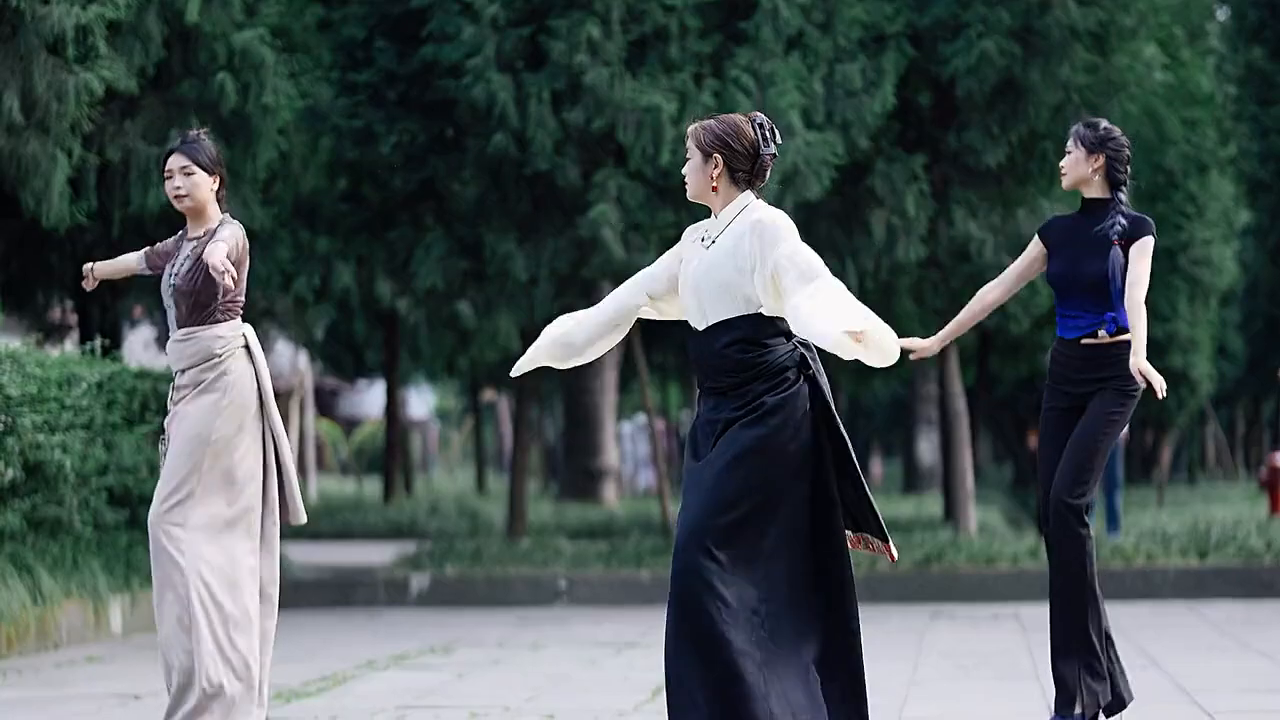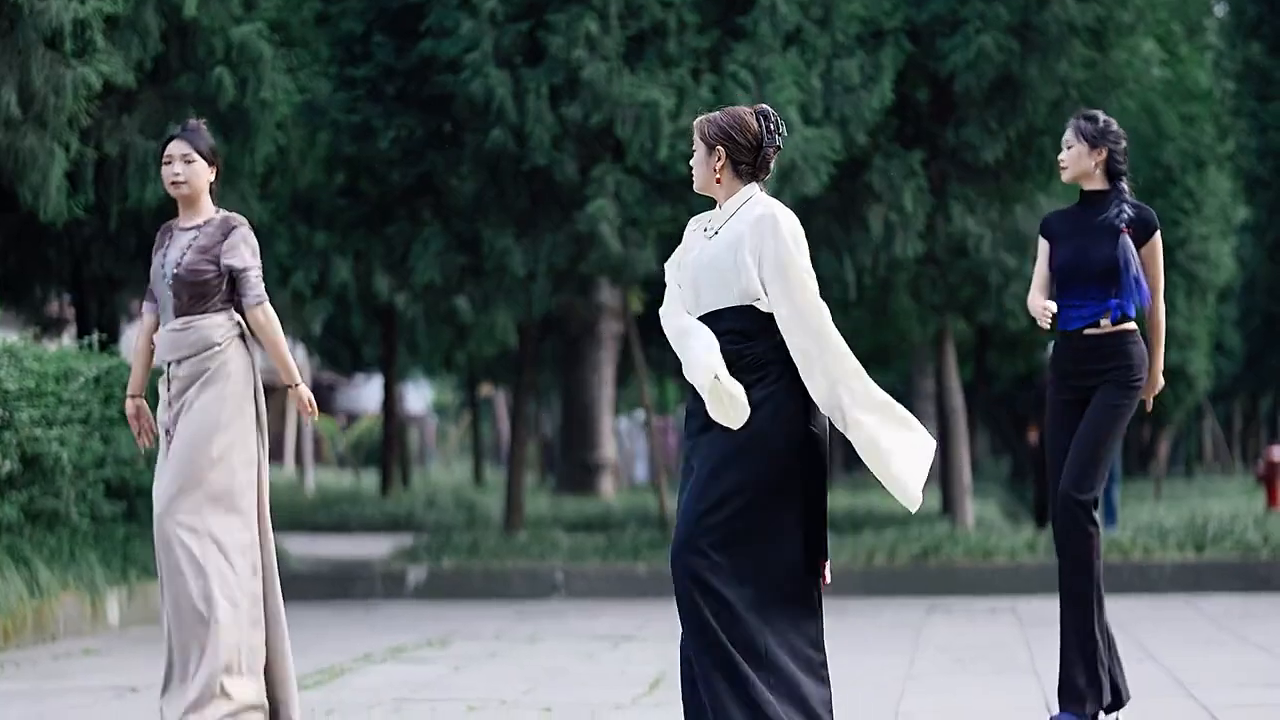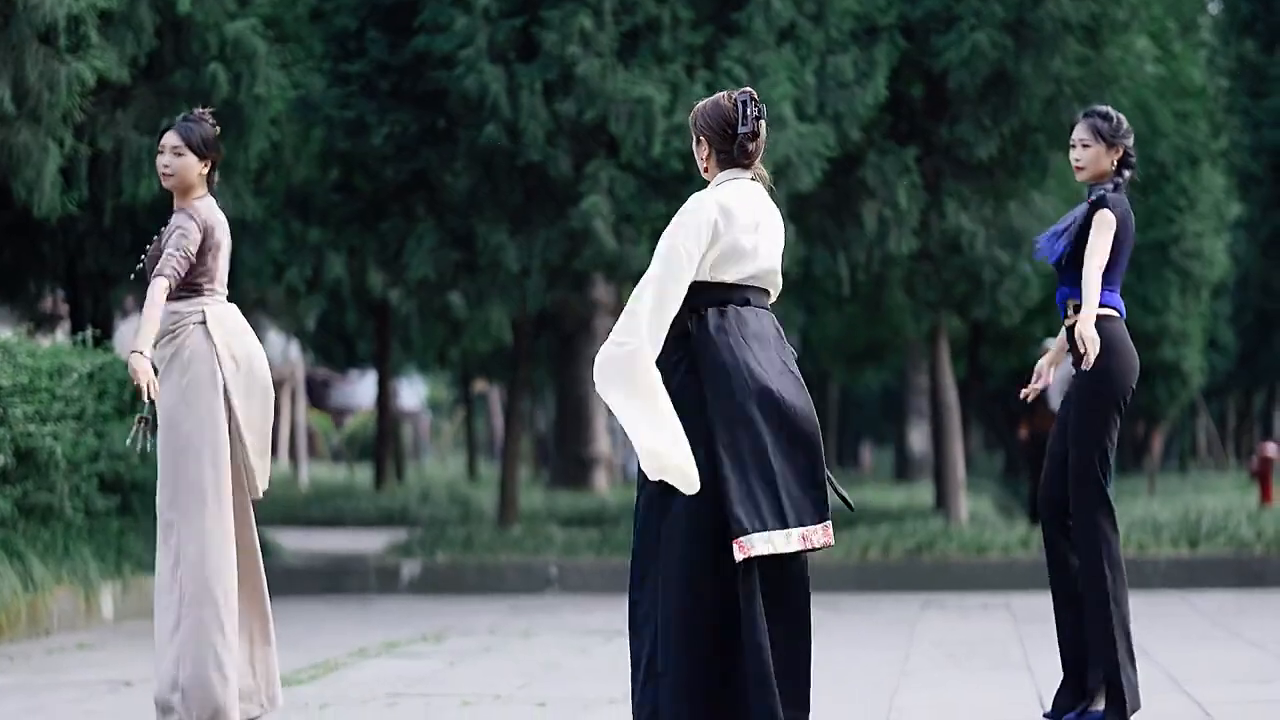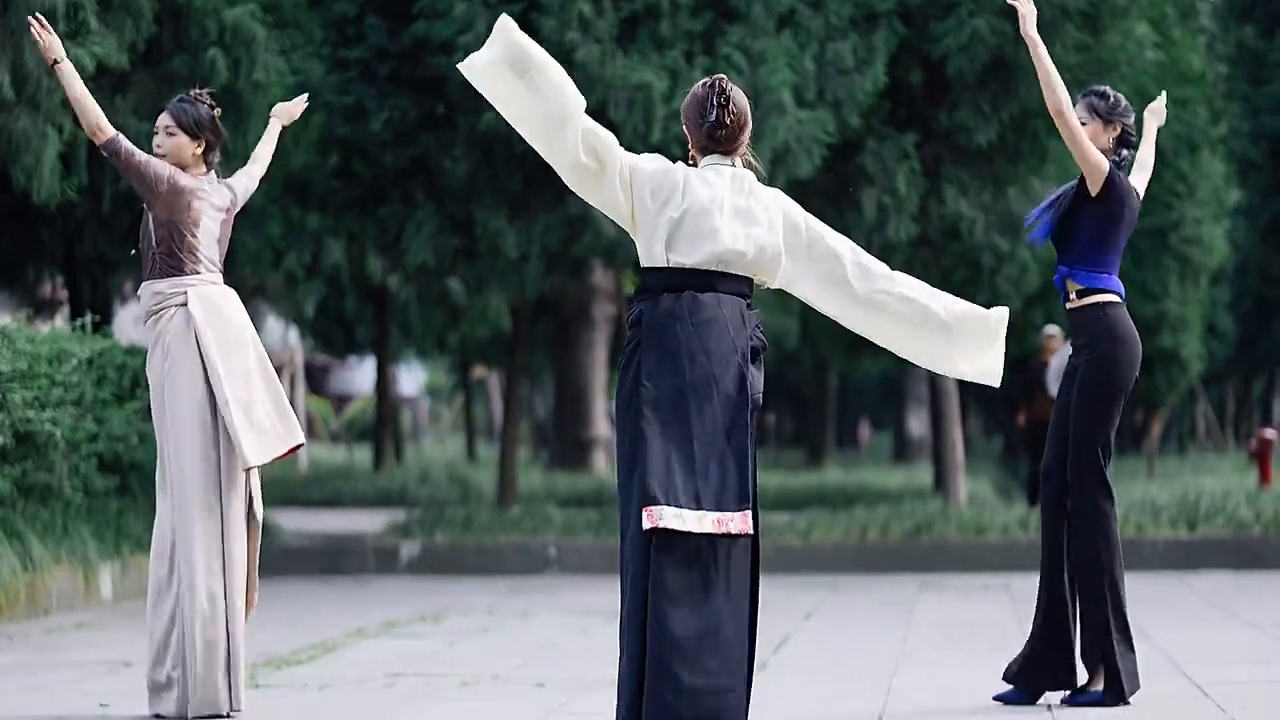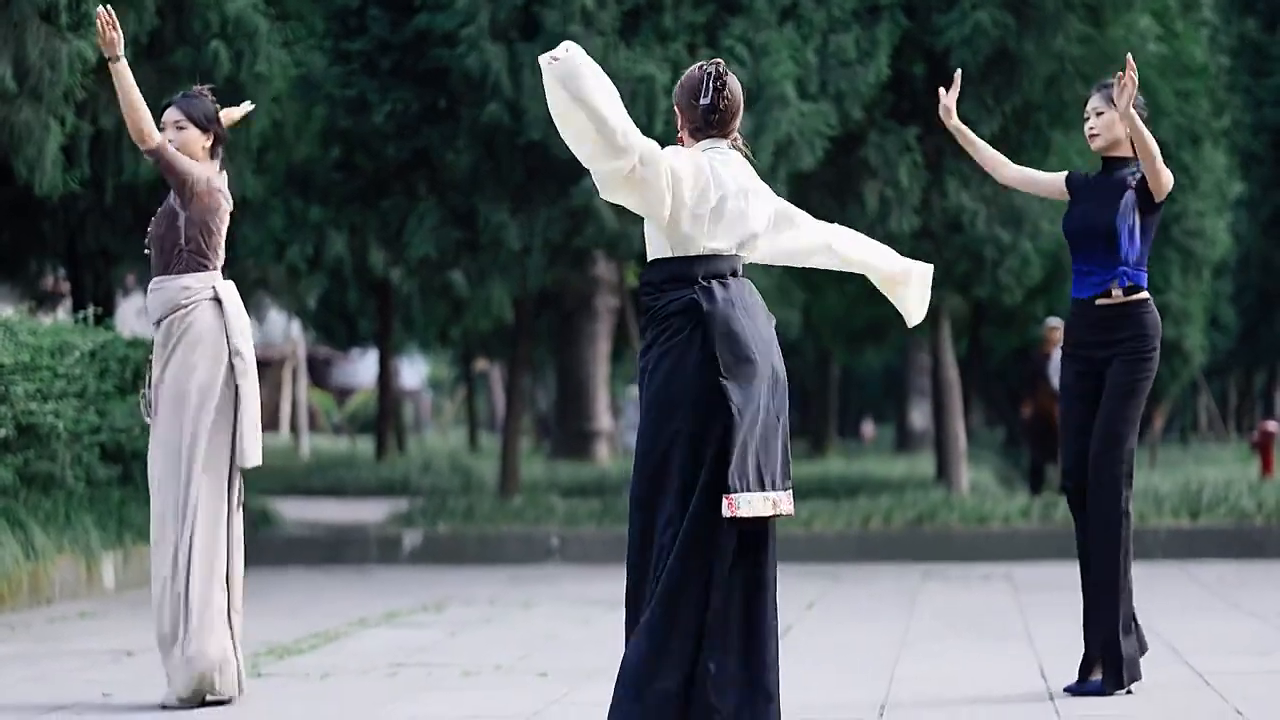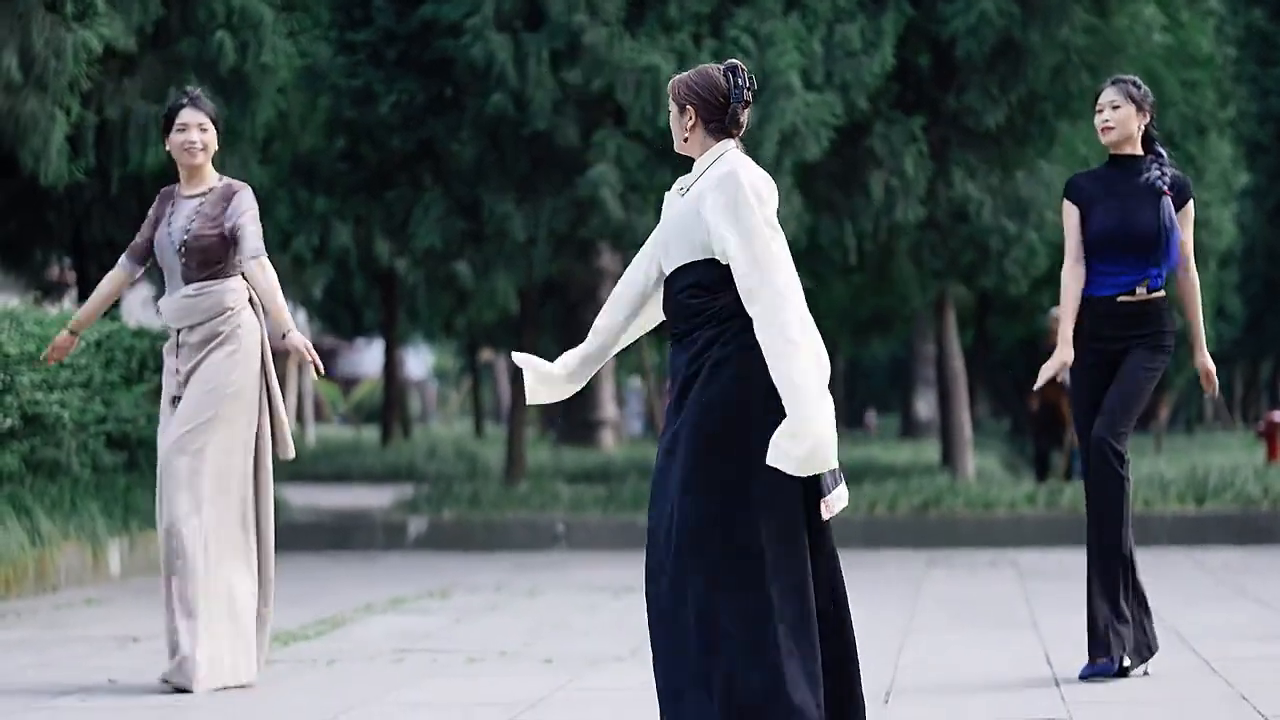
dt=0.4s
person 1, frame 1
left shoulder: (770, 230)
right shoulder: (699, 240)
left elbow: (817, 287)
right elbow: (635, 297)
left wrist: (854, 332)
right wrist: (563, 337)
left hip: (771, 407)
right hip: (726, 413)
left knee: (704, 555)
right knee: (756, 567)
person 1, frame 2
left shoulder: (772, 223)
right shoulder: (698, 232)
left elbow: (807, 325)
right elbow: (677, 311)
left wrist: (851, 411)
right wrist: (711, 374)
left hip: (766, 405)
right hip: (721, 408)
left knee: (702, 550)
right knee: (748, 562)
person 1, frame 3
left shoulder: (708, 206)
right shoulder: (765, 209)
left elbow: (661, 287)
left wrist: (624, 364)
left hip: (715, 368)
right hip: (760, 366)
left knee: (695, 545)
right knee: (758, 550)
person 1, frame 4
left shoulder: (660, 182)
right shoulder: (772, 206)
left elbow: (576, 136)
right elbow: (862, 279)
left wrist: (511, 47)
right wrist: (968, 326)
left hip: (664, 356)
right hip: (731, 359)
left knee: (663, 530)
right knee: (717, 529)
person 1, frame 5
left shoulder: (680, 170)
right shoulder: (748, 183)
left elbow: (621, 147)
right elbow: (813, 233)
left wrist: (572, 71)
right wrist: (888, 264)
left hip: (694, 343)
right hip: (737, 342)
left knee: (680, 521)
right knee: (711, 532)
person 1, frame 6
left shoulder: (741, 180)
right shoulder: (692, 190)
left elbow: (772, 280)
right elbow: (647, 283)
left wrist: (801, 390)
right wrist: (574, 364)
left hip: (735, 359)
right hip: (710, 369)
left knee: (727, 532)
right knee: (702, 529)
person 2, frame 1
left shoulder: (230, 231)
right shoulder: (184, 241)
left elbow: (223, 247)
right elbow: (148, 257)
left wrist: (216, 256)
right wrist: (102, 268)
left hip: (223, 383)
right hip: (197, 387)
left knee: (179, 521)
right knee: (205, 527)
person 2, frame 2
left shoulder: (232, 230)
right shoulder: (166, 236)
left elbow: (257, 306)
right elbow: (151, 315)
left wrist: (293, 380)
right wrist: (136, 391)
left hip: (219, 375)
right hip: (179, 382)
left knee: (187, 513)
right knee: (195, 521)
person 2, frame 3
left shoulder: (191, 218)
right shoulder: (201, 215)
left elbow: (161, 282)
left wrist: (137, 350)
right wrist: (154, 355)
left hip: (202, 355)
right hip: (207, 352)
left knee: (198, 510)
right knee: (214, 512)
person 2, frame 4
left shoulder: (170, 186)
right shoulder: (224, 193)
left elbow: (100, 130)
right elbow: (254, 168)
left wrist: (58, 59)
right wrist: (276, 122)
left hip: (186, 330)
right hip: (216, 325)
left knee: (197, 486)
right knee: (213, 488)
right ankle: (214, 659)
person 2, frame 5
left shoulder: (198, 181)
right shoulder: (205, 182)
left elbow: (143, 137)
left wrist: (115, 57)
right wrist: (223, 121)
left hip: (195, 332)
right hip: (194, 335)
left knee: (191, 482)
right knee: (193, 483)
left ankle: (201, 665)
right ankle: (207, 653)
person 2, frame 6
left shoulder: (237, 195)
right shoulder: (167, 201)
left elbow: (257, 261)
right elbow: (129, 264)
left wrist: (288, 327)
right wrist: (75, 327)
left hip: (228, 340)
right hip: (185, 348)
left knee: (187, 468)
right knee: (200, 482)
left ankle: (207, 648)
right ankle: (221, 644)
person 3, frame 1
left shoulder: (1134, 227)
right shoulder: (1059, 228)
left elbow: (1135, 296)
right elbow: (1000, 287)
left wrist: (1140, 357)
right wrist: (938, 340)
left hip: (1112, 377)
right hip: (1064, 377)
left knee: (1066, 500)
right knee: (1054, 511)
person 3, frame 2
left shoulder: (1138, 218)
right shoulder: (1055, 223)
left elbow: (1154, 300)
right elbow: (1038, 290)
left wrist: (1156, 367)
right wrist: (1040, 308)
left hip: (1116, 365)
right hip: (1067, 370)
left knee: (1075, 497)
right knee: (1065, 507)
person 3, frame 3
left shoulder: (1105, 204)
right shoulder: (1101, 209)
left elbow: (1092, 270)
left wrist: (1085, 323)
right wrist: (1054, 351)
left hip: (1102, 355)
right hip: (1094, 357)
left knee: (1086, 501)
right knee: (1056, 498)
person 3, frame 4
left shoulder: (1104, 180)
right shoulder: (1122, 187)
left elbow: (1060, 113)
right elbow: (1142, 172)
right wrist: (1151, 125)
left hip: (1104, 339)
right hip: (1093, 342)
left knee: (1086, 486)
right knee: (1058, 486)
left ankle: (1110, 668)
right ankle: (1047, 663)
person 3, frame 5
left shoulder: (1150, 183)
right shoulder: (1081, 185)
left elbow: (1151, 155)
right elbow: (1007, 172)
left wrist: (1130, 109)
right wrist: (955, 124)
left hip: (1131, 334)
right hip: (1082, 338)
left knee: (1106, 476)
right knee: (1077, 477)
left ankle: (1111, 657)
right ankle: (1118, 634)
person 3, frame 6
left shoulder: (1173, 186)
right shoulder: (1082, 186)
left elbow: (1185, 269)
right elbow: (1073, 265)
left wrist: (1201, 348)
right wrist: (1063, 343)
left hip: (1149, 332)
right hip: (1093, 333)
left knee: (1105, 442)
right knee: (1097, 466)
left ankle: (1114, 636)
right ankle: (1130, 629)
